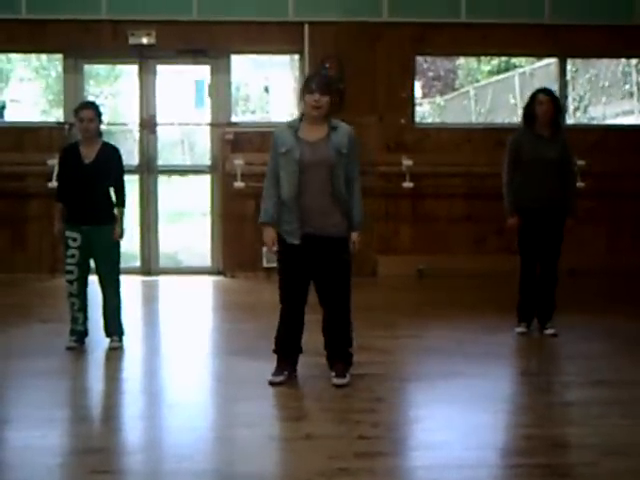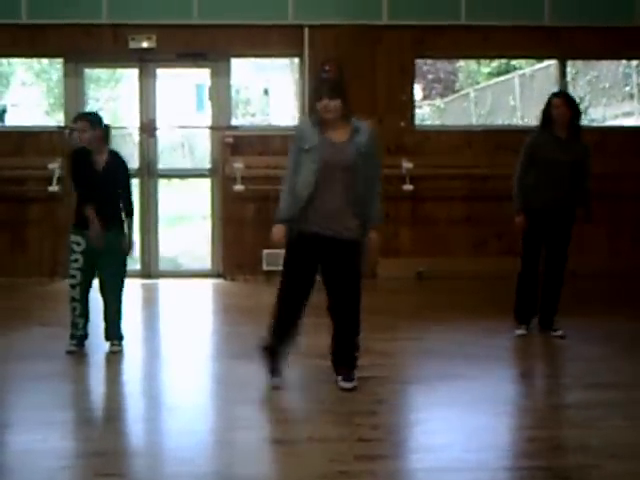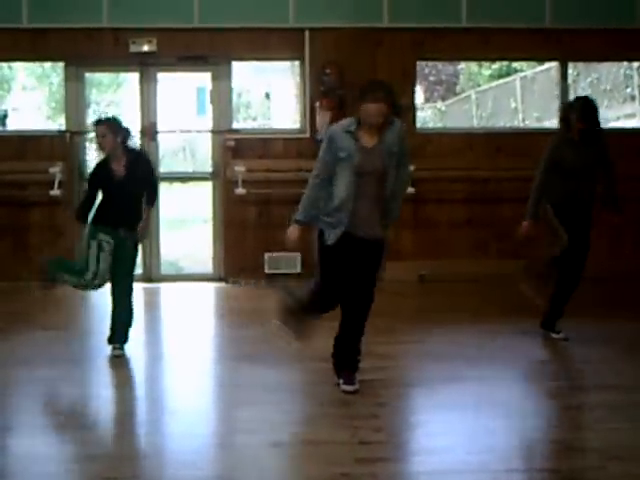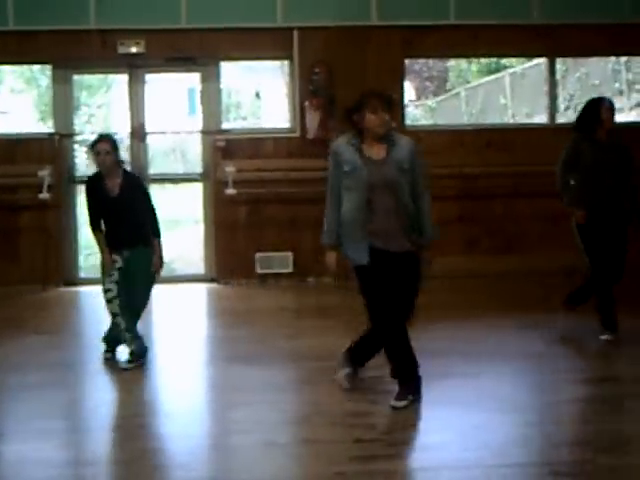
dt=0.4s
person 1, frame 1
left shoulder: (345, 135)
right shoulder: (283, 135)
left elbow: (353, 184)
right elbow: (272, 182)
left wrist: (355, 226)
right wrist: (268, 222)
left hip: (333, 232)
right hip: (293, 231)
left knee: (336, 299)
right knee: (291, 300)
left ankle: (339, 362)
right ankle: (286, 361)
person 1, frame 2
left shoulder: (364, 134)
right shoulder: (306, 131)
left elbow: (372, 181)
right elbow: (292, 178)
left wrist: (371, 224)
right wrist: (281, 220)
left hip: (346, 233)
right hip: (305, 229)
left knee: (346, 302)
right knee: (292, 294)
left ankle: (345, 365)
right ankle: (274, 352)
person 1, frame 3
left shoulder: (395, 134)
right shoulder: (338, 134)
left elbow: (399, 178)
right elbow: (319, 179)
left wrist: (389, 218)
right wrist: (300, 220)
left hip: (372, 233)
right hip: (337, 227)
left knee: (359, 305)
right knee: (331, 293)
left ankle: (346, 367)
right ankle: (297, 309)
person 1, frame 4
left shoulder: (406, 148)
right shoulder: (342, 151)
left elbow: (420, 196)
right elbow: (334, 200)
left wrist: (425, 239)
right wrist: (331, 244)
left hip: (404, 245)
right hip: (366, 247)
left knee: (397, 316)
right knee: (387, 318)
left ankle: (355, 357)
right ankle: (408, 381)
person 2, frame 1
left shoulder: (561, 141)
right shoulder: (520, 139)
left elbow: (569, 177)
right elbow: (509, 176)
left wrist: (568, 210)
right wrist: (511, 211)
left hip: (553, 211)
right hip: (527, 210)
left knee: (550, 265)
right knee: (528, 264)
left ankle: (546, 318)
right ankle: (524, 317)
person 2, frame 2
left shoulder: (578, 144)
right shoulder: (538, 140)
left elbow: (583, 179)
right elbow: (521, 176)
left wrist: (585, 209)
right wrist: (520, 210)
left hip: (562, 212)
right hip: (536, 211)
left knee: (556, 266)
right knee: (530, 264)
left ankle: (548, 320)
right ankle: (523, 318)
person 2, frame 3
left shoulder: (596, 142)
right shoulder: (560, 143)
left elbow: (607, 174)
right elbow: (542, 179)
left wrist: (612, 205)
right wrist: (531, 216)
left hip: (583, 208)
right hip: (562, 205)
left knee: (574, 267)
right knee: (577, 248)
left ankle: (550, 322)
person 2, frame 4
left shoulder: (618, 147)
right shoulder: (580, 143)
left elbow: (627, 180)
right elbow: (563, 175)
left wrist: (629, 210)
right wrist: (575, 205)
left hip: (615, 213)
right hip: (589, 214)
left knee: (616, 267)
right knee: (602, 267)
left ankle: (574, 300)
right ankle: (608, 323)
person 3, frame 1
left shoulder: (111, 152)
right shoulder: (68, 153)
left elbow: (119, 189)
right elbow: (62, 190)
left wrist: (119, 222)
right wrist: (59, 220)
left hip: (104, 225)
right hip: (75, 225)
left knee: (109, 280)
right knee: (74, 281)
left ankle: (115, 333)
right ankle: (78, 332)
person 3, frame 2
left shoulder: (116, 161)
right shoulder: (79, 156)
left elbow: (126, 198)
right elbow: (82, 194)
left wrist: (128, 234)
right wrist: (93, 223)
left hip: (113, 230)
right hip: (83, 230)
left knee: (112, 285)
right knee: (77, 284)
left ankle: (114, 337)
right ankle: (77, 335)
person 3, frame 3
left shoulder: (138, 159)
right shoulder: (100, 170)
left elbow: (151, 191)
right elbow: (88, 201)
left wrist: (145, 220)
left hip: (130, 232)
right hip: (104, 230)
left knee: (123, 288)
right knee: (93, 278)
left ankle: (118, 340)
right ankle: (56, 270)
person 3, frame 4
left shoulder: (133, 182)
right shoulder: (94, 184)
left elbow: (150, 217)
right elbow: (95, 223)
left wrist: (157, 253)
right wrist: (105, 253)
left hip: (141, 249)
right hip: (115, 252)
left knee: (136, 303)
right knee: (115, 302)
left ankle: (112, 341)
right ankle: (137, 349)
